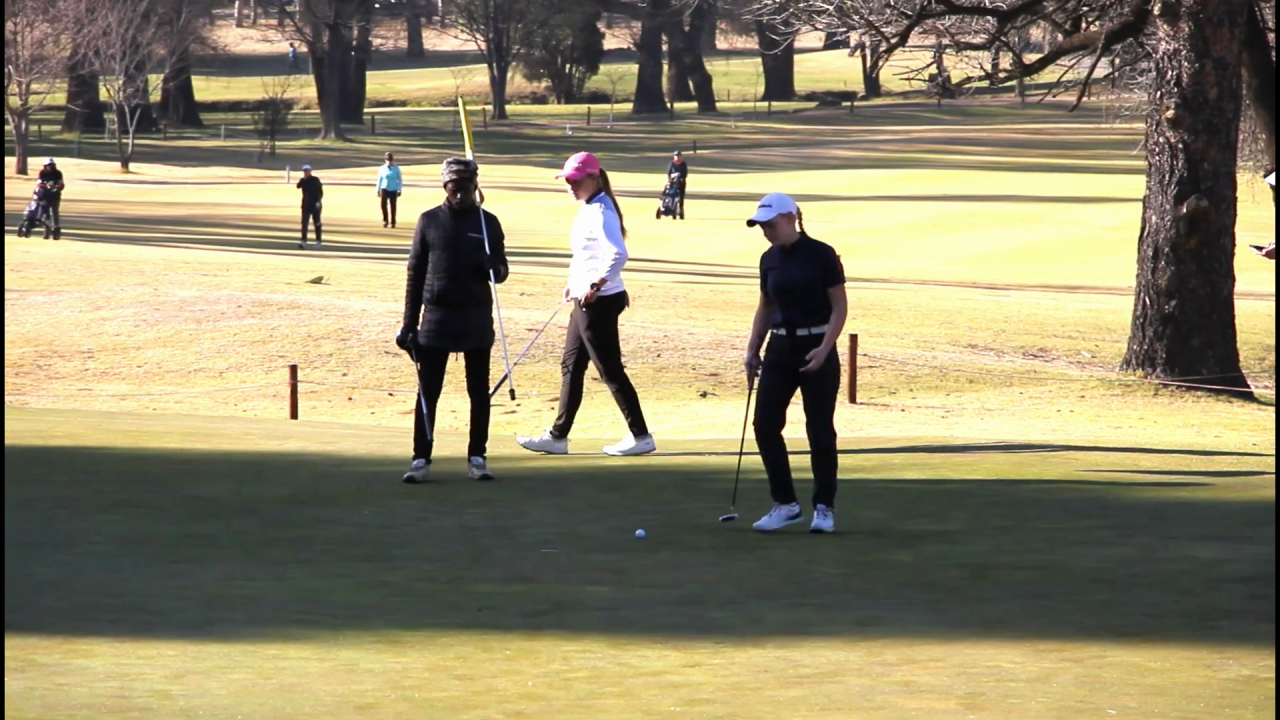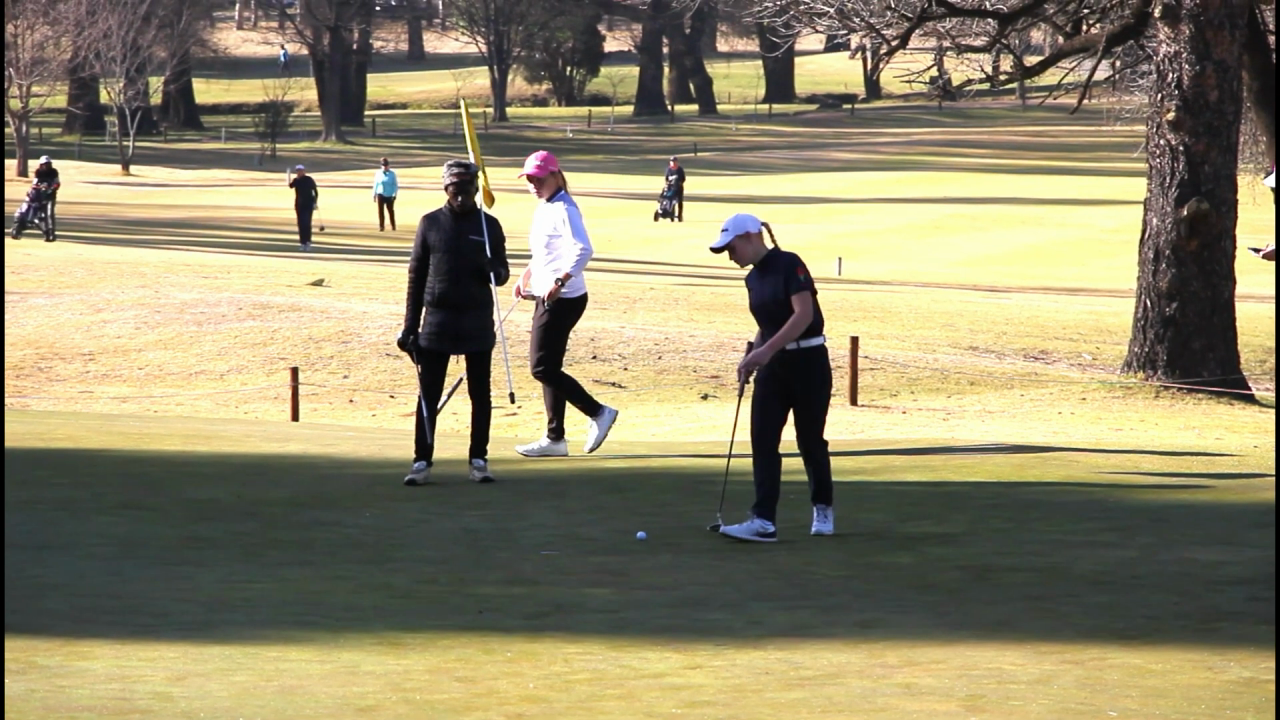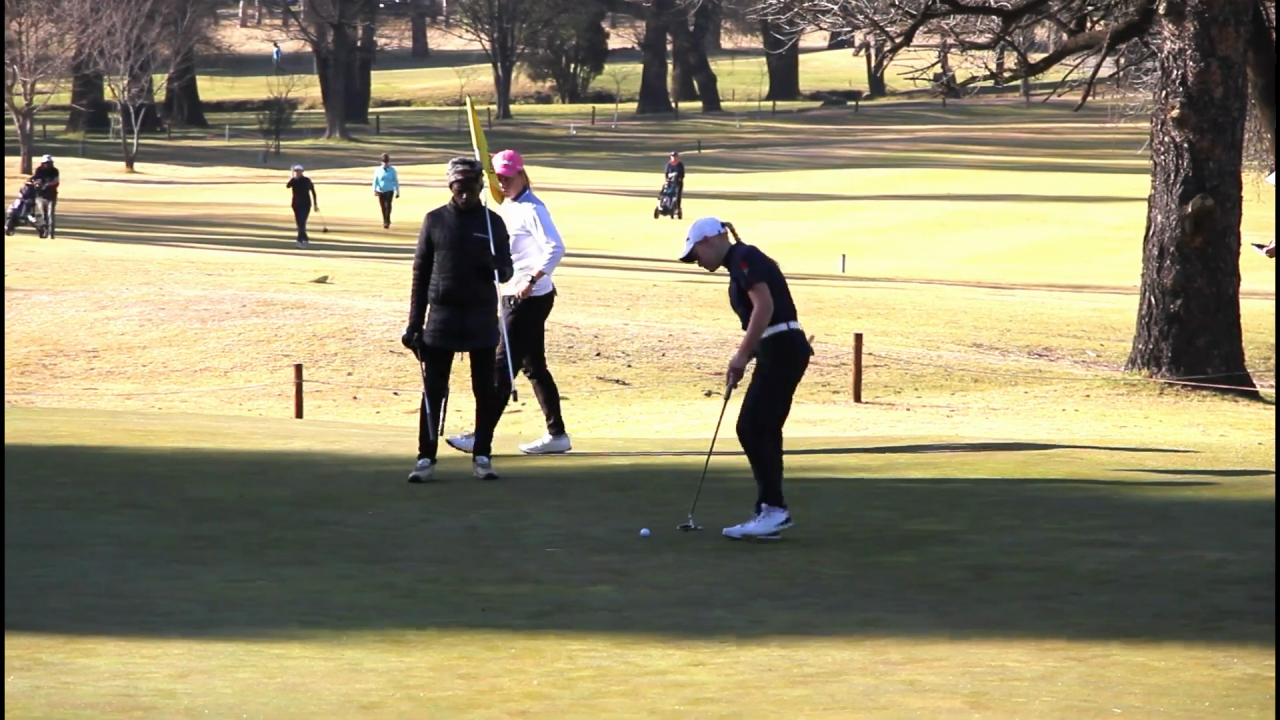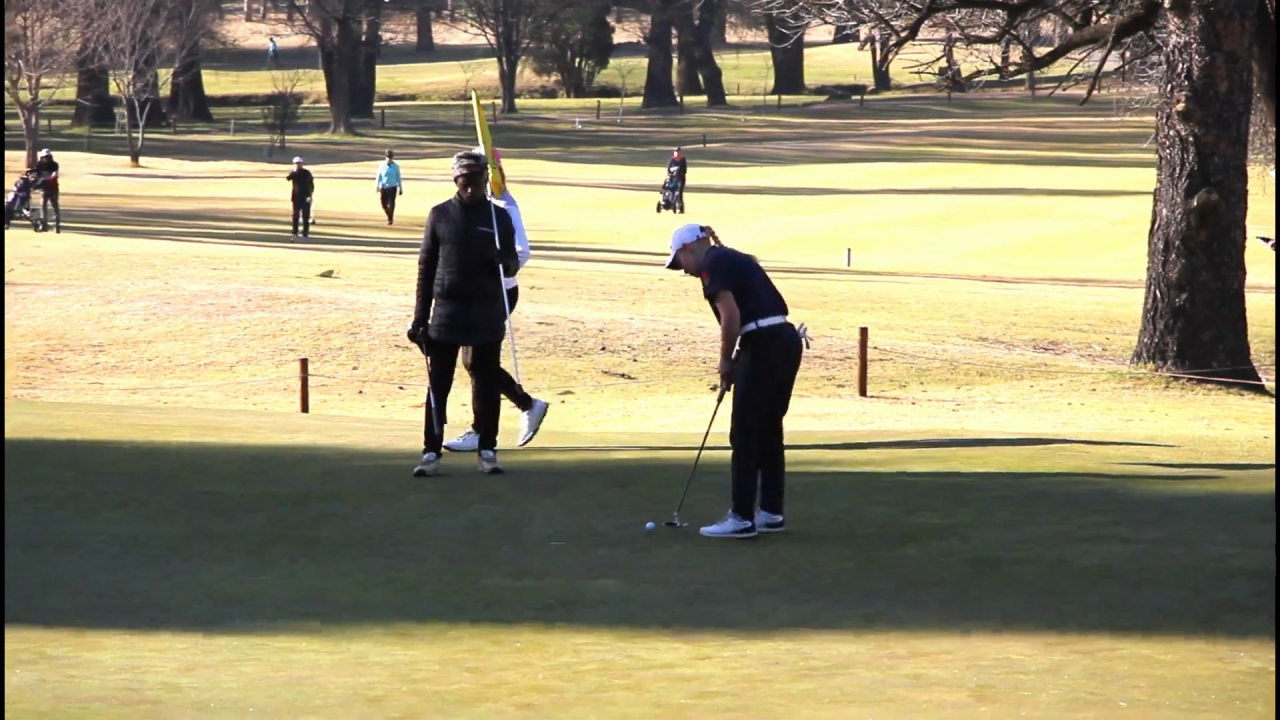
dt=0.3s
person 1, frame 1
left shoulder: (822, 254)
right shoulder: (769, 259)
left elbow: (839, 306)
left wrist: (825, 348)
right wrist: (752, 349)
left hip: (815, 350)
right hip: (780, 349)
left knee: (820, 429)
right knee: (765, 424)
left ankle: (824, 506)
right ankle: (786, 503)
person 1, frame 2
left shoulder: (790, 264)
right shoulder: (754, 277)
left elbow: (805, 314)
left wrist: (766, 350)
right wrist: (754, 355)
left hip: (808, 361)
right hip: (775, 364)
left knee: (810, 440)
right knee: (762, 438)
left ankle: (823, 504)
right ankle: (763, 520)
person 1, frame 3
left shoulder: (744, 257)
right shoulder: (739, 265)
left elbow: (765, 307)
left wrist: (742, 354)
right wrist: (742, 357)
left hip: (784, 350)
right hip: (773, 351)
left knee: (751, 427)
right knee: (761, 431)
left ankle: (774, 505)
right ankle: (771, 513)
person 1, frame 4
left shoulder: (712, 264)
right shoulder: (736, 259)
left elbow: (731, 316)
left wrist: (726, 361)
right wrist: (736, 360)
left hip: (765, 347)
right hip: (787, 342)
left knee: (745, 433)
right knee: (768, 430)
left ankle: (742, 517)
right ankle: (771, 512)
person 2, frame 1
left shoulder: (488, 222)
right shoulder: (429, 221)
left elbow: (502, 270)
right elbow: (415, 274)
left wrist: (492, 269)
right wrist: (409, 323)
left hip: (476, 319)
right hip: (436, 318)
left knee: (479, 391)
right knee: (427, 392)
left ankle: (477, 457)
right ankle: (421, 458)
person 2, frame 2
left shoulder: (489, 224)
right shoulder: (430, 223)
left elbow: (502, 273)
right elbow: (416, 276)
left wrist: (493, 271)
right wrist: (410, 325)
left hip: (478, 321)
right hip: (437, 320)
left knee: (480, 394)
right knee: (429, 394)
left ankle: (478, 459)
right ankle: (422, 461)
person 2, frame 3
left shoulder: (493, 222)
right shoulder: (434, 220)
left elbow: (507, 269)
right elbow: (420, 273)
left wrist: (497, 269)
right wrist: (414, 322)
left hip: (482, 318)
right hip: (441, 317)
left knee: (485, 391)
right knee: (433, 391)
left ankle: (482, 456)
right ankle: (426, 458)
person 2, frame 4
left shoulder: (499, 216)
right shoulder: (439, 215)
left elbow: (512, 264)
right elbow: (426, 268)
left wrist: (503, 263)
right wrist: (420, 318)
left hip: (487, 313)
right hip: (446, 312)
left knee: (488, 385)
right knee: (438, 386)
left ankle: (487, 451)
right ankle: (431, 452)
person 3, frame 1
left shoulder: (600, 211)
right shoulder: (589, 209)
left elbow: (618, 255)
left wrist: (594, 286)
right wrist: (575, 282)
left hip: (599, 301)
right hip: (589, 301)
left knee: (610, 370)
right knee: (571, 366)
left ankle: (640, 437)
right ankle: (558, 435)
person 3, frame 2
left shoulder: (564, 209)
right shoulder: (542, 209)
left elbow: (583, 249)
left wrist: (559, 280)
right wrist: (524, 278)
left hip: (561, 300)
right hip: (548, 299)
left knee: (541, 366)
right knee: (549, 366)
left ankle: (598, 413)
right ankle: (555, 438)
person 3, frame 3
left shoulder: (532, 208)
right shoulder: (506, 208)
left elbow: (555, 248)
left wrist: (532, 280)
left hip: (530, 299)
right hip: (518, 299)
left knee: (502, 365)
right knee: (533, 366)
right ankle: (556, 434)
person 3, frame 4
left shoulder: (503, 206)
left elbow: (521, 252)
left knee: (477, 362)
right knee: (475, 360)
left ankle: (481, 431)
right ankle: (529, 405)
